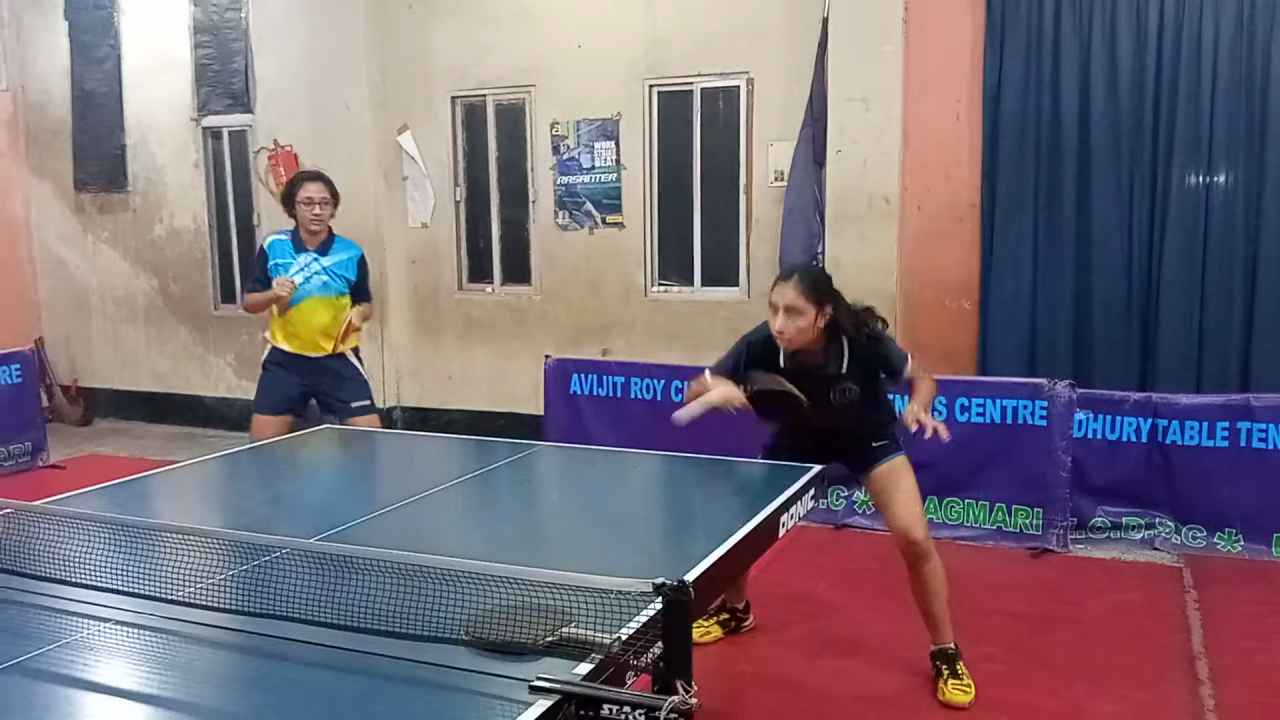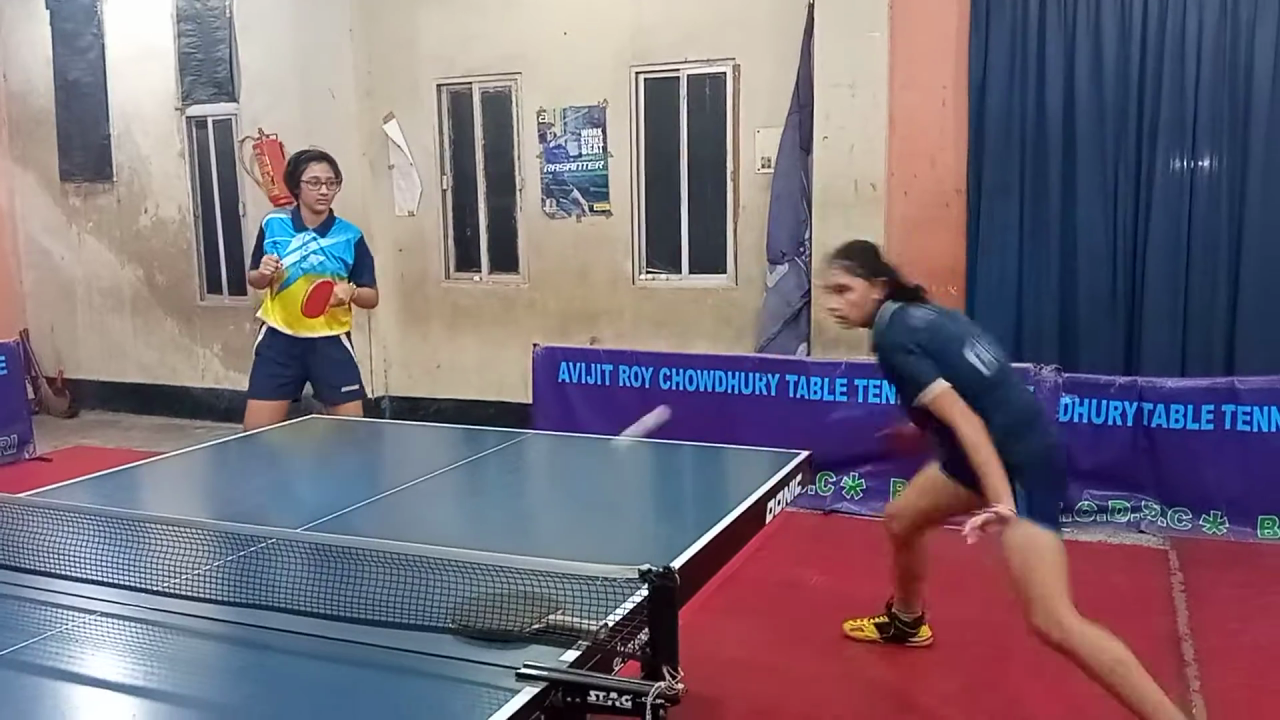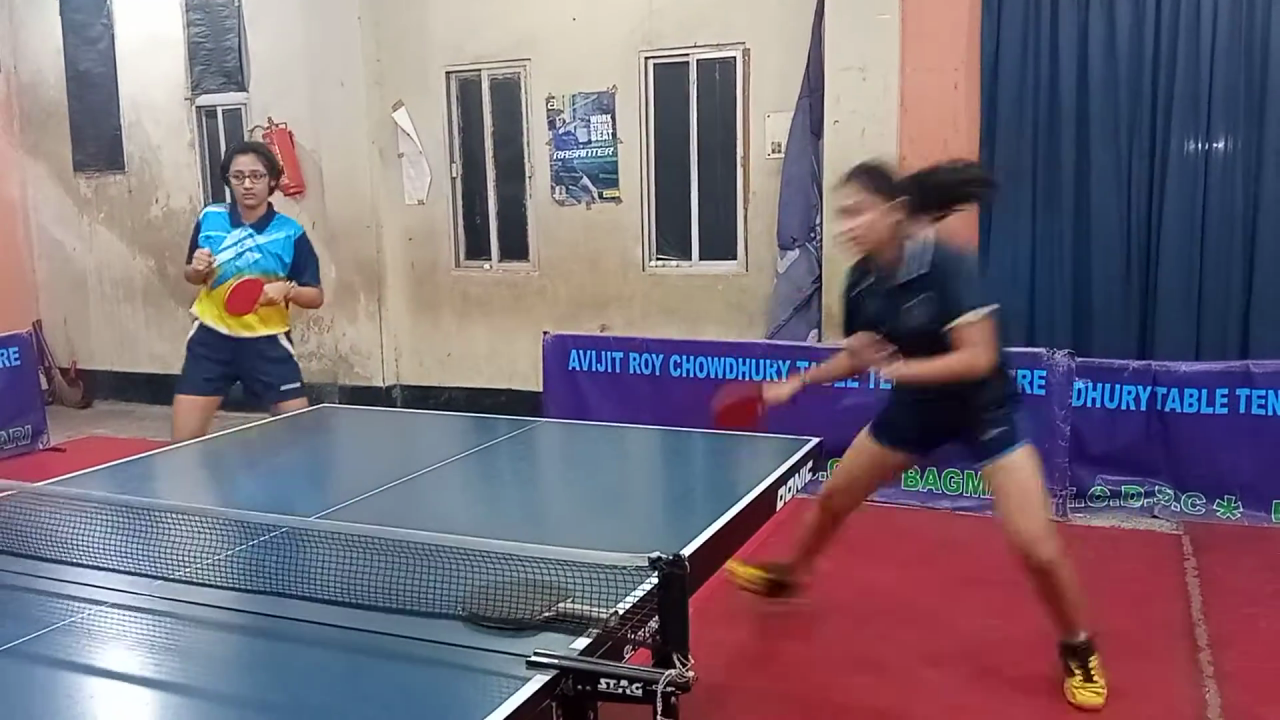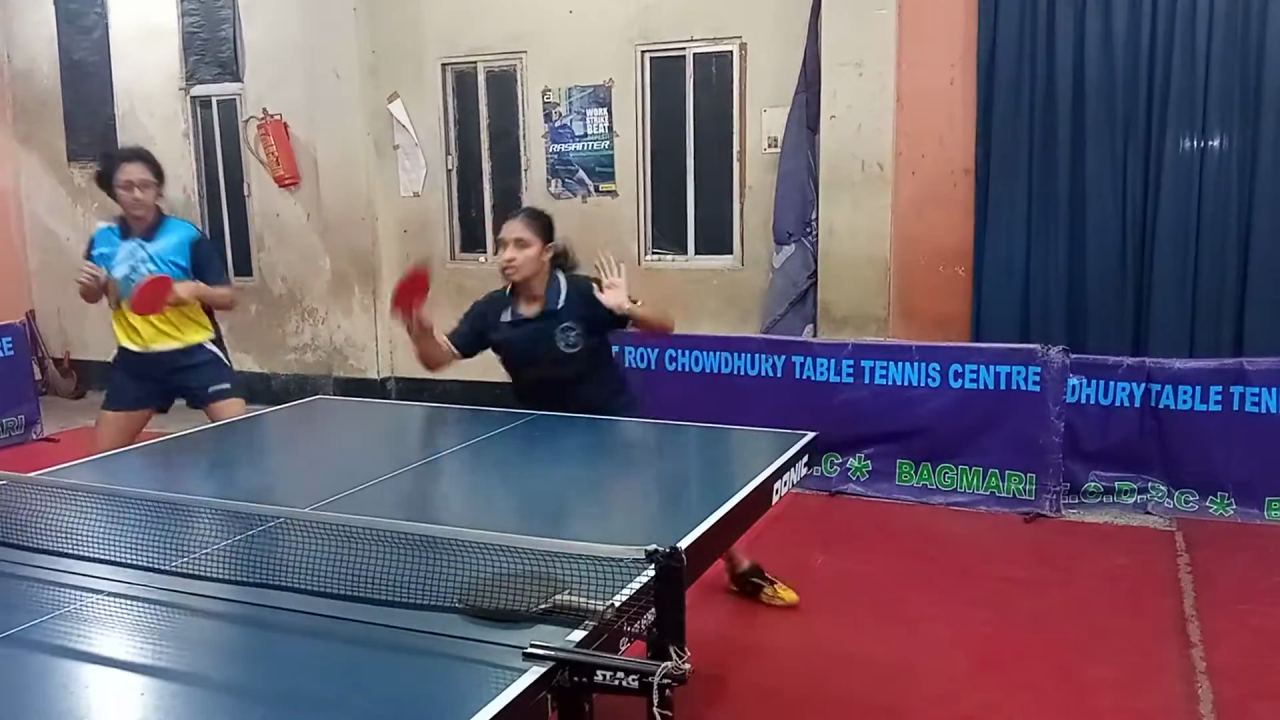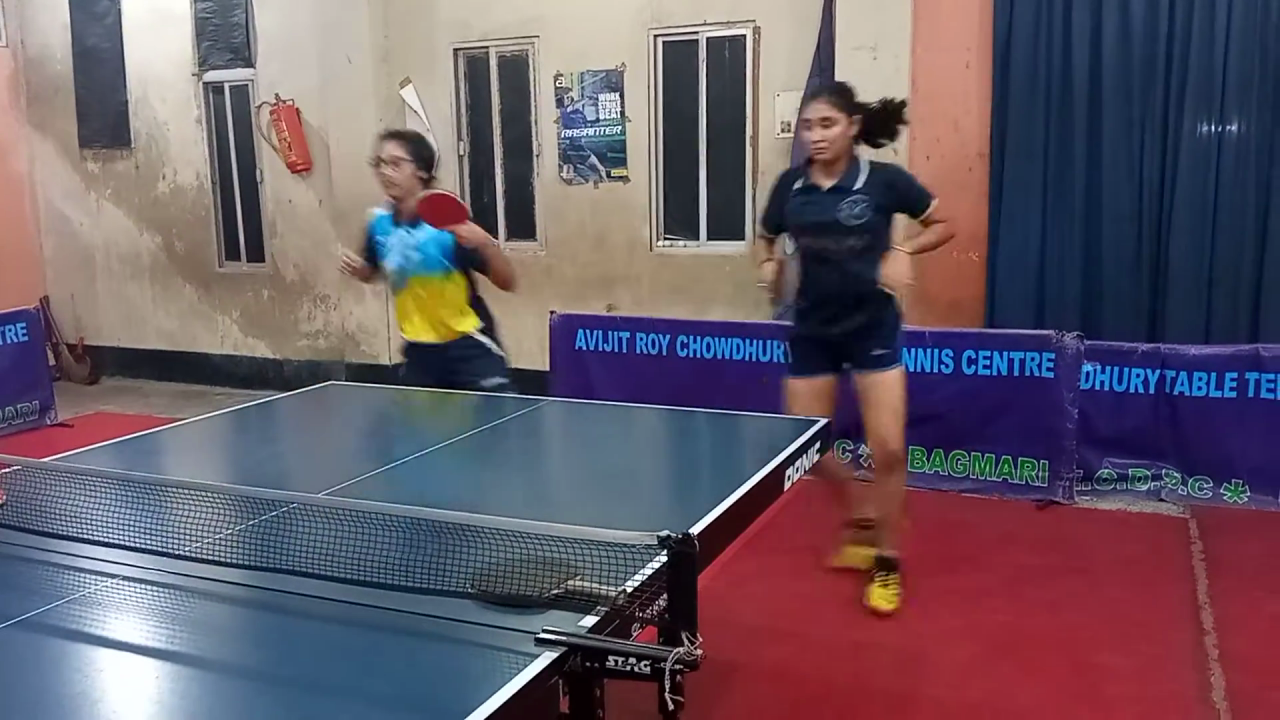
dt=0.7s
person 1, frame 1
left shoulder: (866, 342)
right shoulder: (760, 345)
left elbow: (922, 379)
right elbow: (695, 390)
left wrist: (918, 407)
right wrist: (716, 390)
left hip: (870, 440)
right hip: (797, 440)
left knee: (914, 539)
left ankle: (945, 654)
right ankle: (734, 609)
person 1, frame 2
left shoulder: (893, 337)
right shoulder: (915, 320)
left elbow: (967, 422)
left wrist: (1002, 505)
right wrist: (920, 428)
left hip: (1023, 464)
right hip: (998, 454)
left knee: (1054, 626)
right knee: (900, 522)
right ankle: (906, 620)
person 1, frame 3
left shoulder: (949, 266)
right shoulder: (863, 280)
left elbow: (977, 359)
right elbow: (856, 358)
left wrist: (894, 368)
right wrist: (793, 385)
left hip: (985, 412)
right hip: (911, 409)
left knee: (1038, 551)
right knee: (832, 498)
left ankle: (1077, 649)
right ankle: (786, 575)
person 1, frame 4
left shoulder: (582, 293)
right shoulder: (490, 312)
left elbow: (665, 326)
right elbow: (437, 360)
left wrist: (627, 308)
right wrist: (419, 328)
left hip: (608, 420)
left ankle: (745, 572)
person 1, frame 5
left shoulder: (885, 180)
right shoulder: (789, 186)
left elbow: (942, 225)
right elbow: (766, 239)
left wrist: (903, 251)
right wrist: (770, 263)
left hip: (871, 328)
right hip: (811, 330)
left knee: (888, 448)
left ankle: (885, 560)
right ankle: (862, 525)
person 2, frame 1
left shoulder: (351, 253)
right shoulder: (273, 247)
left elbow: (365, 304)
right elbow: (249, 303)
left wrist: (358, 314)
right wrist: (272, 295)
left hip: (338, 361)
right hip: (286, 360)
person 2, frame 2
left shoulder: (350, 237)
right shoulder: (272, 225)
left elbow: (372, 298)
right elbow: (254, 281)
left wrist: (351, 291)
right wrist: (262, 274)
left hip: (330, 343)
right hip: (279, 340)
right knee: (256, 433)
person 2, frame 3
left shoulder: (290, 233)
right shoulder: (209, 219)
left elbow: (316, 297)
right elbow: (190, 276)
left wrist: (287, 290)
right wrist: (197, 269)
left hip: (267, 343)
right hip: (212, 339)
right knee: (185, 438)
person 2, frame 4
left shoulder: (186, 237)
right shoulder: (102, 238)
left elbow: (227, 297)
right elbow: (92, 296)
left wrist: (197, 290)
right wrist: (87, 285)
left hip: (195, 354)
right hip: (137, 358)
right knee: (106, 452)
person 2, frame 5
left shoulder: (450, 222)
right shoulder: (379, 222)
left elbow: (508, 283)
right elbow: (371, 272)
left wrist: (485, 243)
right wrist: (355, 266)
left hip: (468, 344)
right hip: (420, 348)
